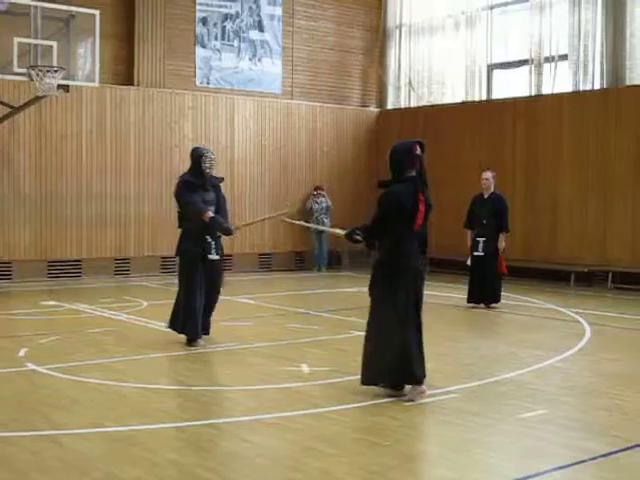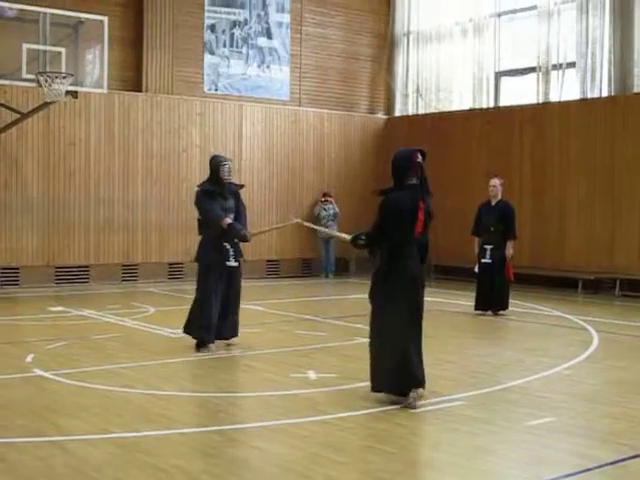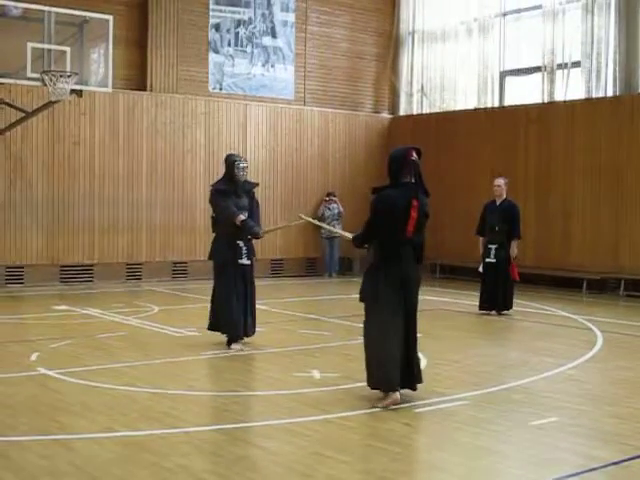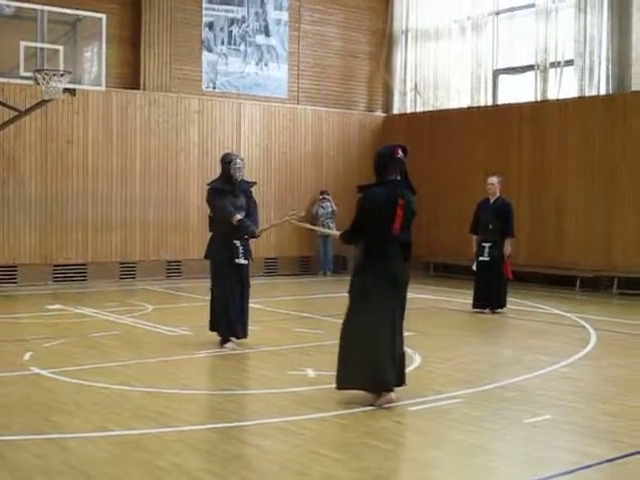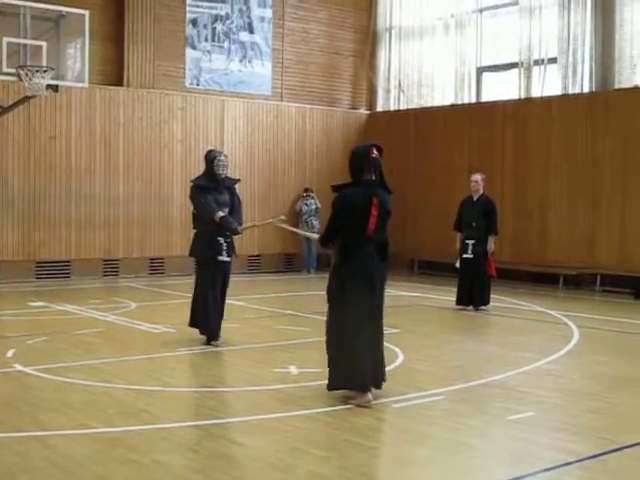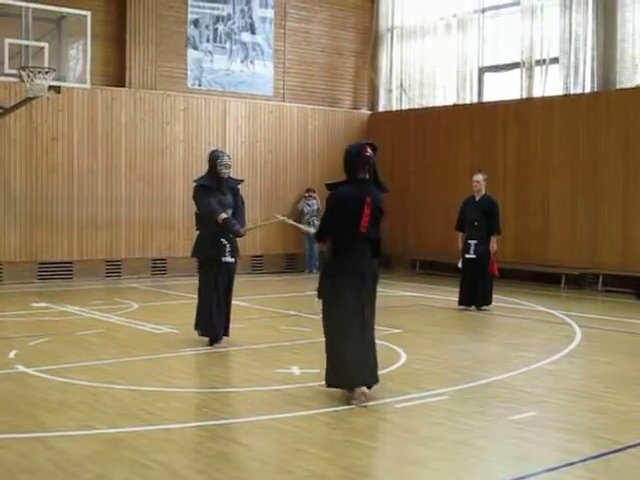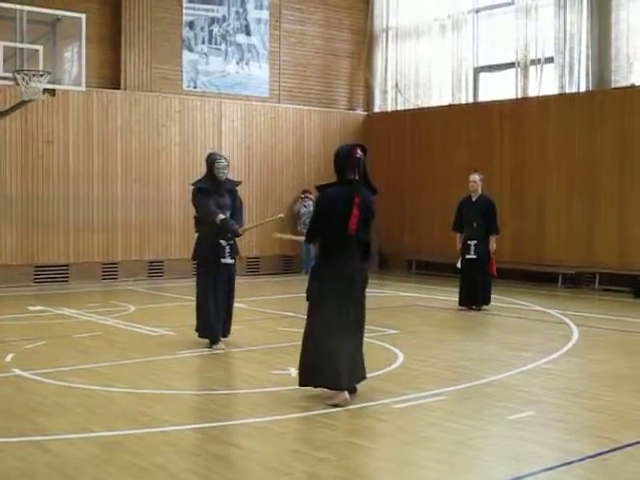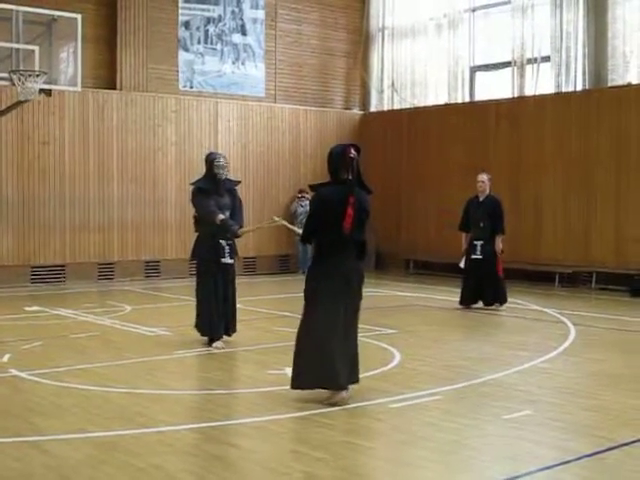
dt=0.4s
person 1, frame 1
left shoulder: (393, 194)
right shoulder: (421, 193)
left elbow: (378, 228)
left wrist: (356, 233)
right wrist: (365, 233)
left hip: (395, 263)
right hip: (414, 262)
left knee: (394, 320)
right knee: (408, 318)
left ankle: (414, 380)
right ankle: (396, 380)
person 1, frame 2
left shoulder: (393, 200)
right shoulder: (423, 200)
left elbow: (378, 234)
left wrist: (360, 240)
right wrist: (370, 240)
left hip: (394, 269)
right hip: (415, 268)
left knee: (393, 325)
right knee: (409, 324)
left ankle: (411, 384)
right ankle: (400, 386)
person 1, frame 3
left shoulder: (385, 198)
right shoulder: (421, 199)
left elbow: (371, 232)
right elbow: (416, 233)
left wrist: (358, 240)
left hip: (387, 268)
right hip: (410, 268)
left knee: (383, 326)
right knee: (404, 323)
left ankle: (391, 387)
right ankle: (405, 378)
person 1, frame 4
left shoulder: (372, 197)
right shoulder: (407, 197)
left elbow: (356, 231)
right elbow: (404, 231)
left wrist: (345, 236)
left hip: (375, 267)
right hip: (398, 267)
left knee: (370, 324)
right knee: (391, 323)
left ankle: (384, 386)
right ankle: (387, 381)
person 1, frame 5
left shoulder: (346, 197)
right shoulder: (383, 197)
left elbow: (332, 233)
right elbow: (378, 231)
left wrist: (324, 241)
left hip: (350, 267)
right hip: (375, 266)
left knee: (349, 325)
right knee: (369, 323)
left ankle: (362, 386)
right ankle: (368, 380)
person 1, frame 6
left shoulder: (340, 195)
right shoulder: (377, 196)
left elbow: (324, 232)
right elbow: (373, 230)
left wrist: (322, 236)
left hip: (342, 265)
right hip: (367, 265)
left knee: (343, 323)
right knee: (361, 321)
left ankle: (357, 383)
right ankle: (360, 379)
person 1, frame 7
left shoulder: (329, 196)
right shoulder: (367, 198)
left elbow: (313, 233)
right elbow: (365, 233)
left wrist: (312, 238)
left hip: (331, 267)
right hip: (357, 268)
left knee: (328, 325)
right knee: (350, 323)
left ankle: (341, 387)
right ankle: (349, 380)
person 1, frame 8
left shoulder: (323, 196)
right shoulder: (362, 198)
left elbow: (308, 235)
right elbow: (360, 232)
left wrist: (313, 237)
left hip: (327, 268)
right hip: (352, 268)
left knee: (324, 325)
right knee: (345, 324)
left ankle: (338, 385)
right ankle: (342, 381)
person 2, frame 1
left shoulder: (214, 184)
right shoulder: (185, 186)
left elbow: (221, 207)
right elbow: (198, 208)
left wrist: (223, 225)
right wrist: (217, 223)
left hip: (211, 240)
right hip: (193, 241)
left knee: (212, 285)
right knee: (193, 287)
left ankle: (200, 328)
right ankle: (192, 333)
person 2, frame 2
left shoulder: (234, 191)
right shoulder: (205, 194)
left elbow: (241, 214)
right elbow: (216, 215)
left wrist: (241, 231)
right wrist: (235, 229)
left hip: (231, 247)
right hip: (212, 248)
left knee: (231, 292)
right knee: (209, 293)
left ankle: (226, 332)
right ankle: (203, 338)
person 2, frame 3
left shoulder: (248, 190)
right shoulder: (219, 192)
left elbow: (254, 212)
right elbow: (230, 213)
left wrist: (255, 228)
right wrist: (248, 226)
left hip: (244, 245)
right hip: (225, 246)
left knee: (245, 289)
right knee: (228, 290)
left ankle: (238, 332)
right ankle: (233, 335)
person 2, frame 4
left shoulder: (245, 189)
right shoulder: (216, 191)
left elbow: (252, 211)
right elbow: (226, 212)
left wrist: (251, 228)
right wrist: (243, 224)
left hip: (241, 245)
right hip: (222, 245)
left knee: (240, 289)
right knee: (224, 290)
left ankle: (233, 330)
right ankle: (226, 335)
person 2, frame 5
left shoulder: (229, 186)
right shoulder: (199, 188)
left elbow: (236, 209)
right elbow: (209, 209)
left wrist: (234, 225)
right wrist: (226, 221)
left hip: (224, 242)
right hip: (206, 242)
left knee: (220, 287)
right knee: (208, 287)
left ankle: (212, 329)
right ankle: (211, 333)
person 2, frame 6
left shoulder: (233, 187)
right shoulder: (202, 188)
left elbow: (239, 210)
right elbow: (211, 209)
left wrist: (237, 226)
right wrist: (228, 223)
left hip: (228, 244)
right hip: (209, 243)
left knee: (225, 288)
right knee: (211, 288)
left ankle: (218, 330)
right ankle: (213, 333)
person 2, frame 7
left shoulder: (231, 189)
right shoulder: (201, 191)
left elbow: (238, 211)
right elbow: (210, 212)
left wrist: (235, 227)
right wrist: (226, 224)
left hip: (227, 245)
right hip: (209, 245)
left knee: (226, 290)
right knee: (210, 290)
left ankle: (219, 332)
right ankle: (213, 335)
person 2, frame 8
left shoulder: (230, 189)
right shoulder: (200, 190)
left elbow: (237, 211)
right elbow: (210, 212)
left wrist: (236, 227)
right wrist: (226, 224)
left hip: (226, 244)
right hip: (208, 244)
left knee: (226, 289)
right knee: (210, 290)
left ankle: (220, 330)
right ankle: (213, 334)
person 3, frame 1
left shoulder: (499, 200)
right shoulder: (476, 199)
left elbow: (503, 223)
right elbow: (470, 221)
left wrist: (502, 240)
right wrist: (469, 238)
left hip: (492, 240)
right hip: (477, 240)
left knee: (492, 270)
right knee: (476, 269)
left ankle: (489, 299)
right ankle: (476, 298)
person 3, frame 2
left shoulder: (507, 207)
right shoulder: (483, 207)
left elbow: (511, 231)
right elbow: (477, 228)
left wrist: (509, 248)
right wrist: (476, 245)
left hip: (500, 248)
right hip: (485, 247)
left knee: (499, 277)
right knee: (483, 276)
left ankle: (497, 306)
right ankle: (484, 306)
person 3, frame 3
left shoulder: (511, 207)
right shoulder: (488, 206)
left elbow: (515, 230)
right elbow: (482, 228)
left wrist: (514, 247)
right wrist: (481, 245)
left hip: (504, 247)
right hip: (489, 246)
left knee: (504, 277)
right knee: (488, 276)
left ankle: (501, 306)
right ankle: (488, 305)
person 3, frame 4
left shoulder: (505, 205)
right shoulder: (481, 204)
left elbow: (509, 228)
right elbow: (475, 226)
left wrist: (507, 246)
right wrist: (475, 243)
left hip: (498, 245)
right hip: (483, 244)
left knee: (497, 275)
right knee: (482, 274)
left ankle: (495, 304)
right ankle: (482, 303)
person 3, frame 5
left shoulder: (488, 202)
right shoulder: (465, 202)
left elbow: (492, 226)
right elbow: (459, 224)
left wrist: (491, 243)
right wrist: (458, 241)
left hip: (481, 242)
right hip: (467, 242)
left knee: (481, 272)
right knee: (465, 271)
left ankle: (479, 301)
right ankle: (465, 300)
person 3, frame 6
left shoulder: (490, 202)
right shoulder: (467, 202)
left elbow: (495, 226)
right elbow: (461, 224)
left wrist: (493, 243)
right wrist: (460, 241)
left hip: (484, 243)
right hip: (469, 242)
left knee: (483, 272)
right knee: (468, 272)
left ankle: (481, 301)
right ankle: (468, 301)
person 3, frame 7
left shoulder: (487, 202)
right shoulder: (464, 202)
left elbow: (493, 226)
right elbow: (458, 225)
left wrist: (492, 243)
right wrist: (459, 242)
left hip: (483, 243)
right hip: (468, 243)
left knee: (483, 273)
right knee: (467, 272)
left ankle: (480, 302)
right ankle: (468, 301)
person 3, frame 8
left shoulder: (495, 202)
right shoulder: (471, 202)
left elbow: (499, 226)
right elbow: (465, 225)
left wrist: (498, 243)
right wrist: (464, 242)
left hip: (490, 243)
right hip: (474, 243)
left knee: (492, 272)
right knee: (470, 272)
left ankle: (498, 301)
right ankle: (468, 301)
